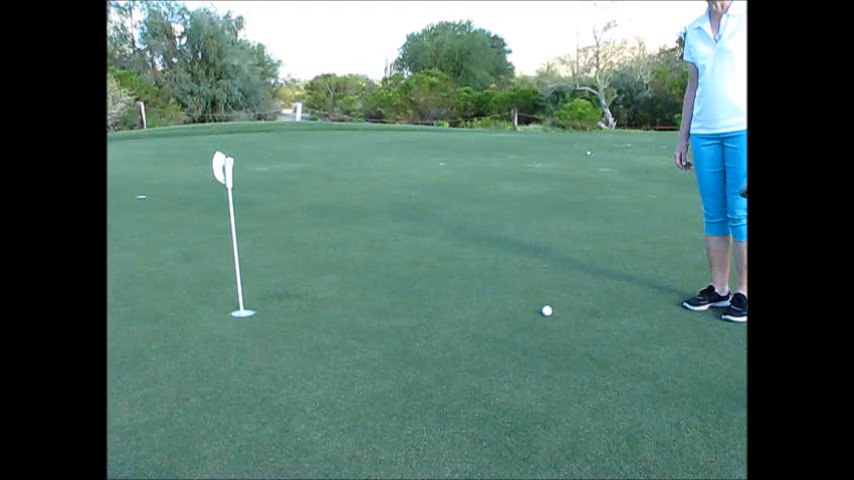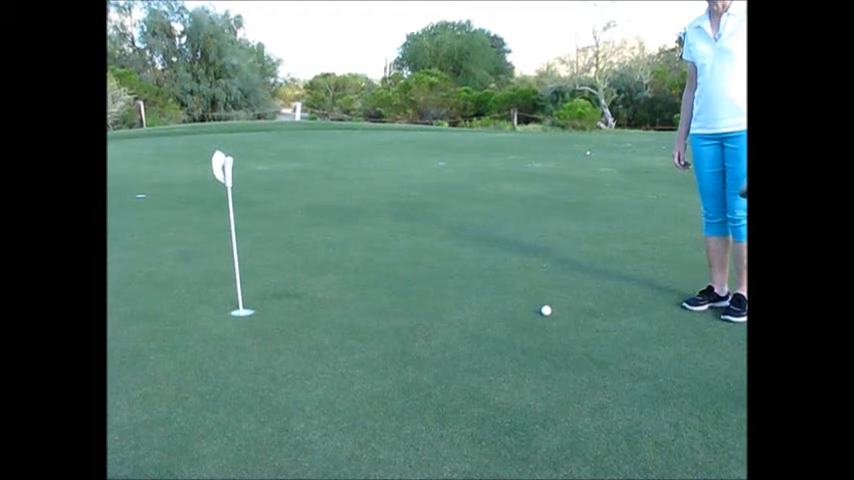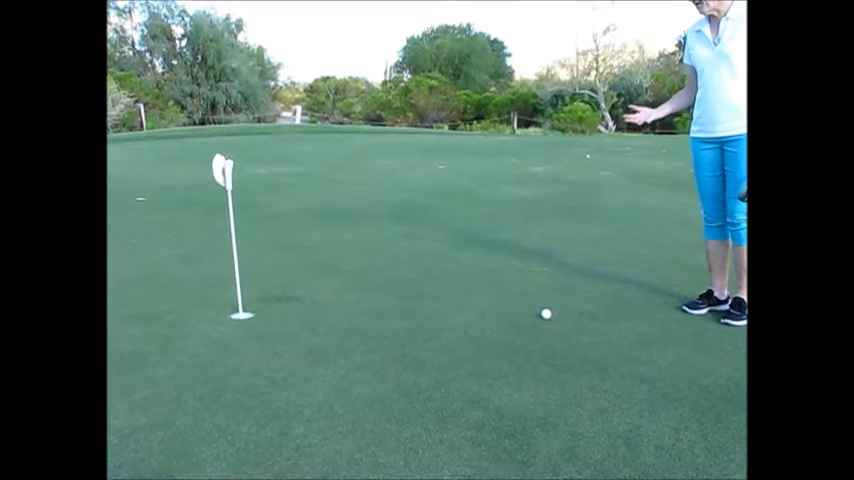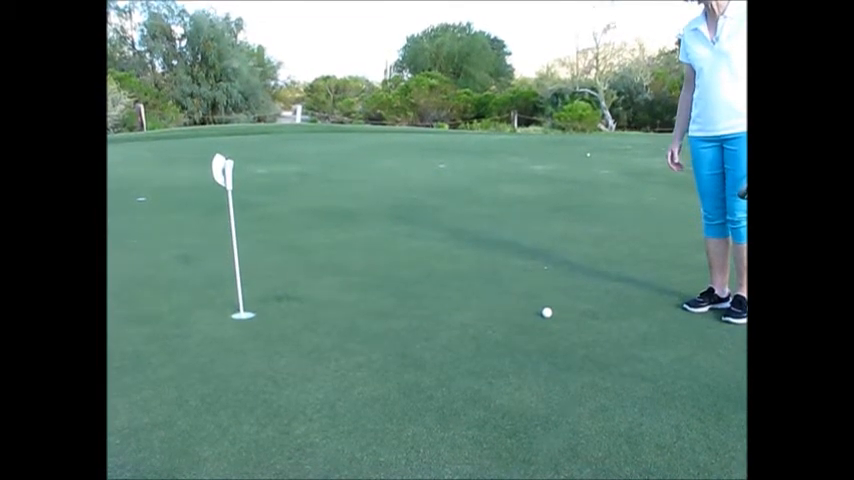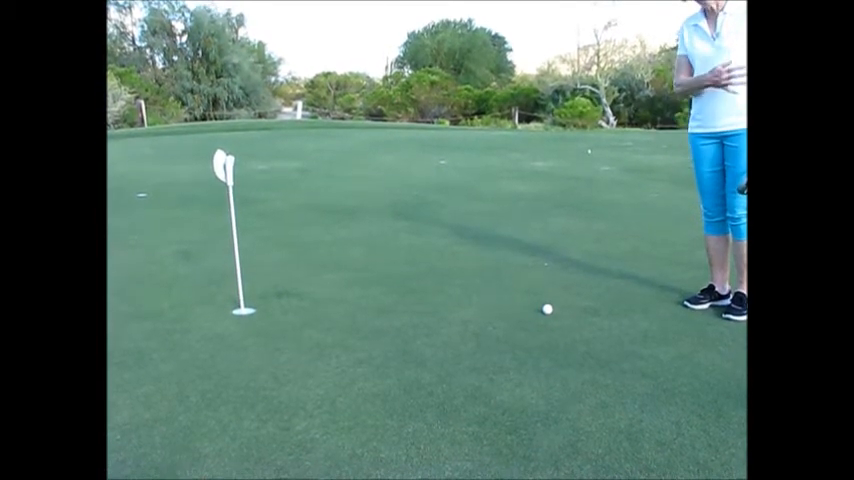
dt=1s
person 1, frame 1
right shoulder: (694, 30)
right wrist: (683, 137)
left hip: (742, 129)
right hip: (705, 133)
left knee: (739, 213)
right knee: (713, 214)
left ankle: (742, 292)
right ankle: (718, 288)
person 1, frame 2
right shoulder: (693, 29)
right wrist: (681, 137)
left hip: (742, 129)
right hip: (704, 133)
left knee: (739, 213)
right knee: (713, 214)
left ankle: (742, 293)
right ankle: (718, 288)
person 1, frame 3
right shoulder: (694, 34)
right wrist: (655, 112)
left hip: (740, 133)
right hip: (703, 136)
left knee: (738, 217)
right knee: (713, 217)
left ankle: (741, 296)
right ankle: (717, 291)
person 1, frame 4
right shoulder: (690, 31)
right wrist: (676, 138)
left hip: (742, 131)
right hip: (703, 135)
left knee: (740, 215)
right knee: (713, 215)
left ankle: (743, 294)
right ankle: (718, 290)
person 1, frame 5
right shoulder: (688, 28)
right elbow: (679, 84)
right wrist: (709, 80)
left hip: (742, 128)
right hip: (702, 131)
left knee: (739, 212)
right knee: (713, 212)
left ankle: (743, 291)
right ankle: (719, 287)
